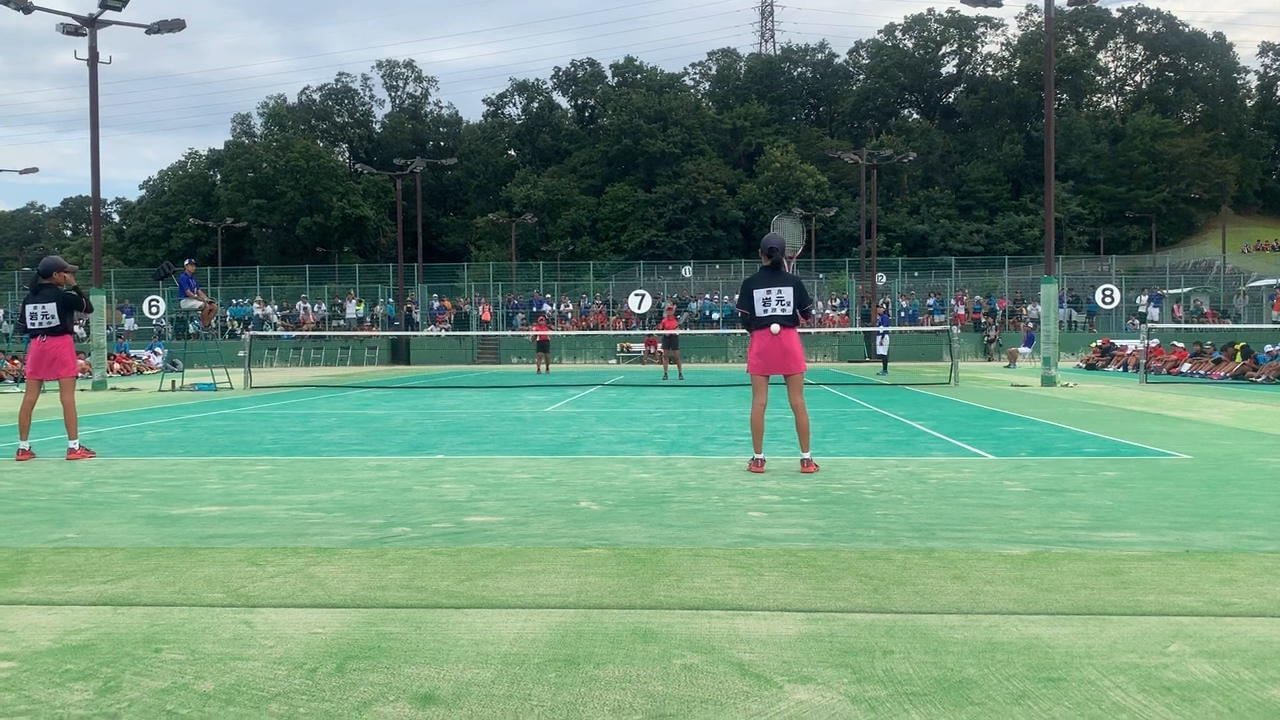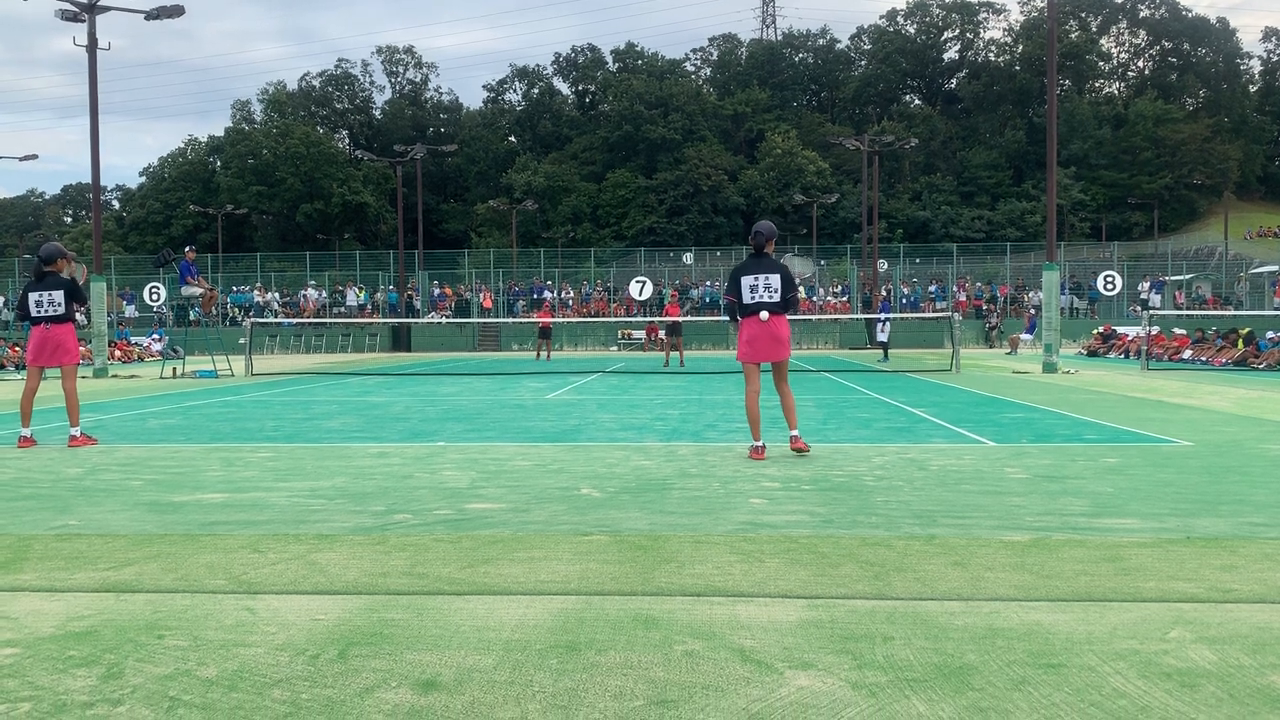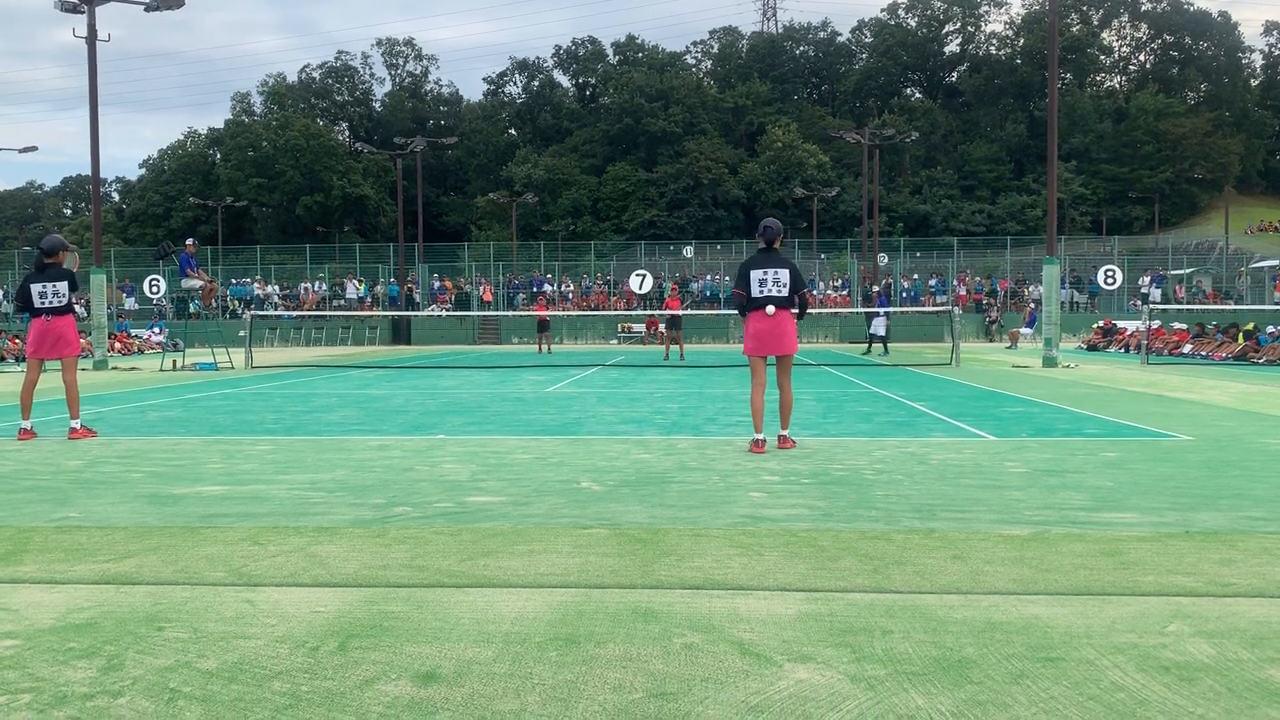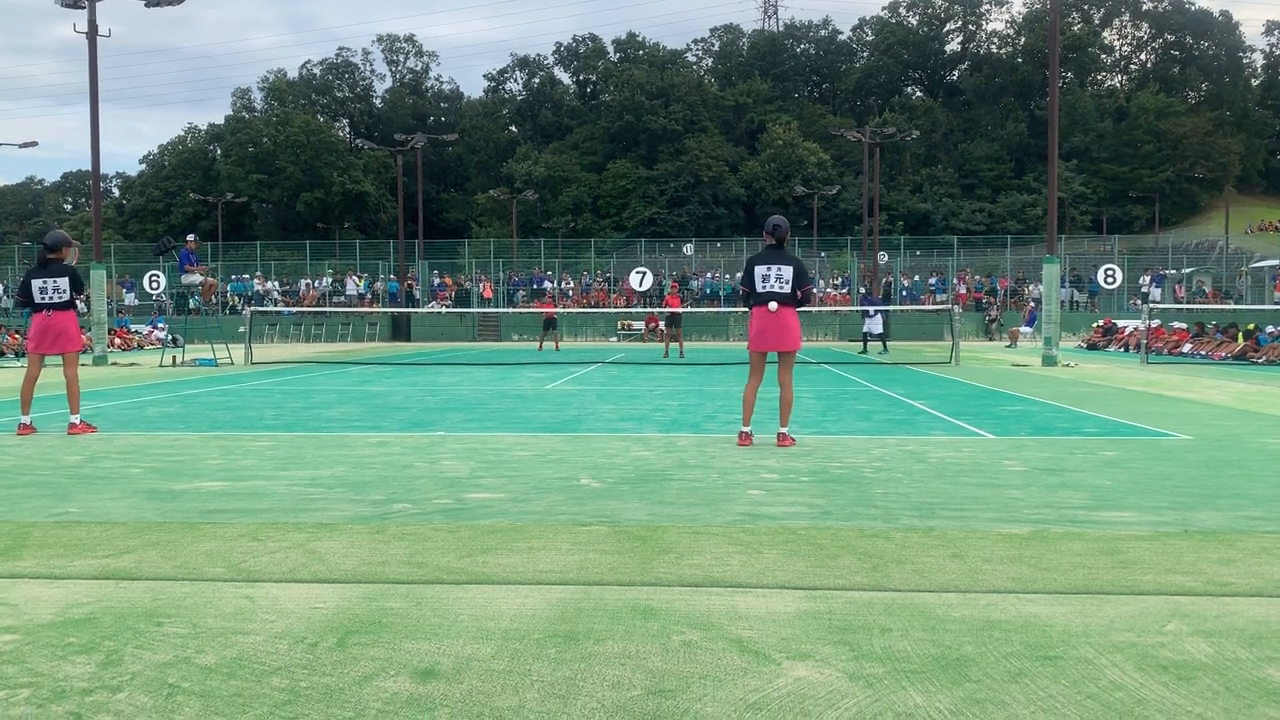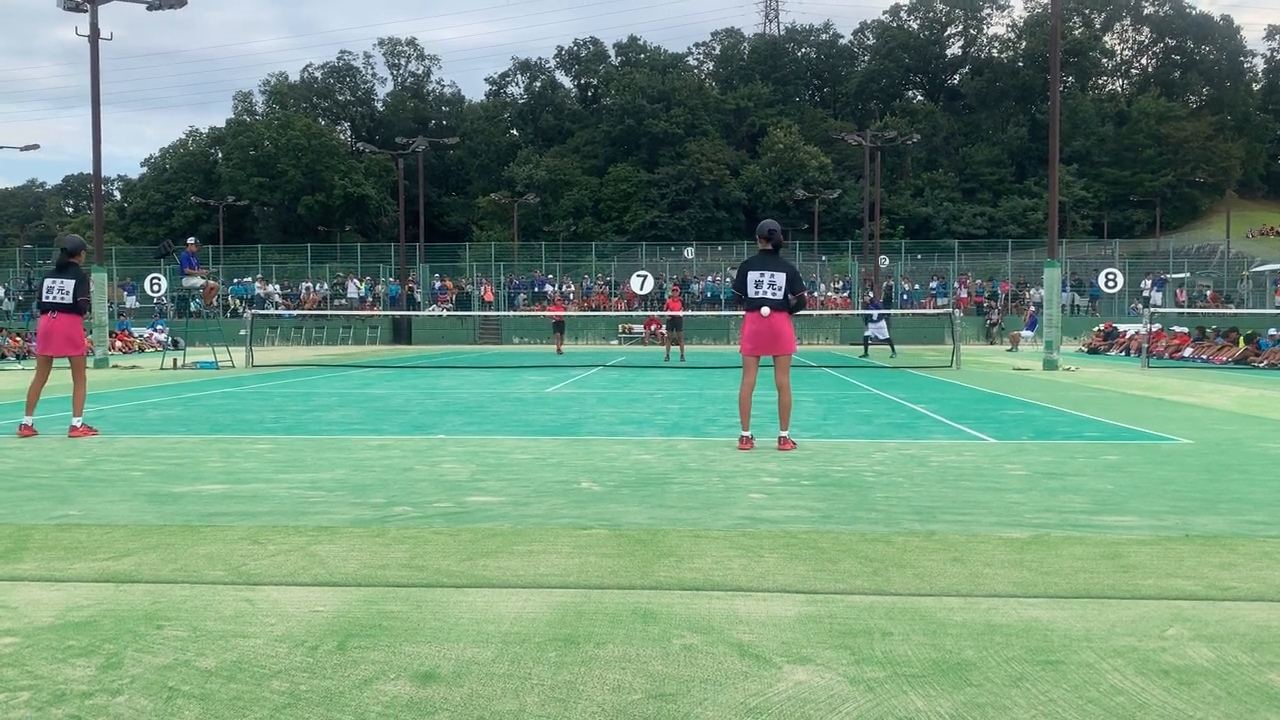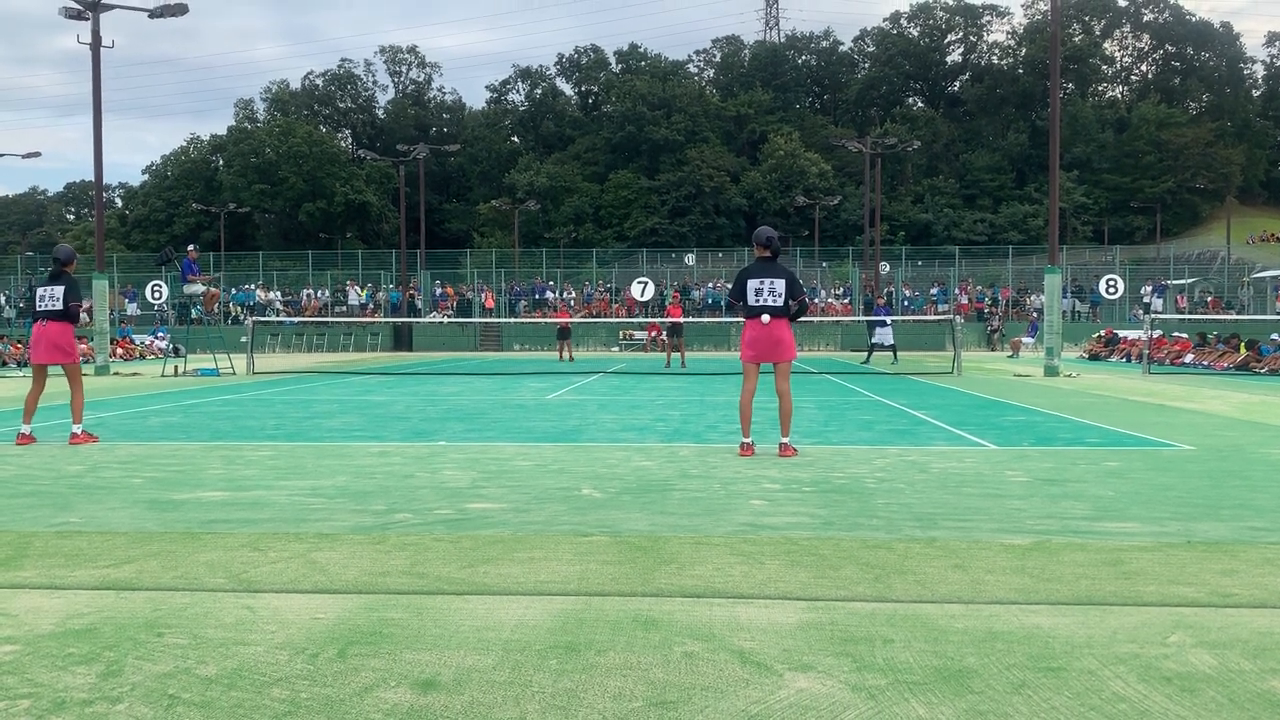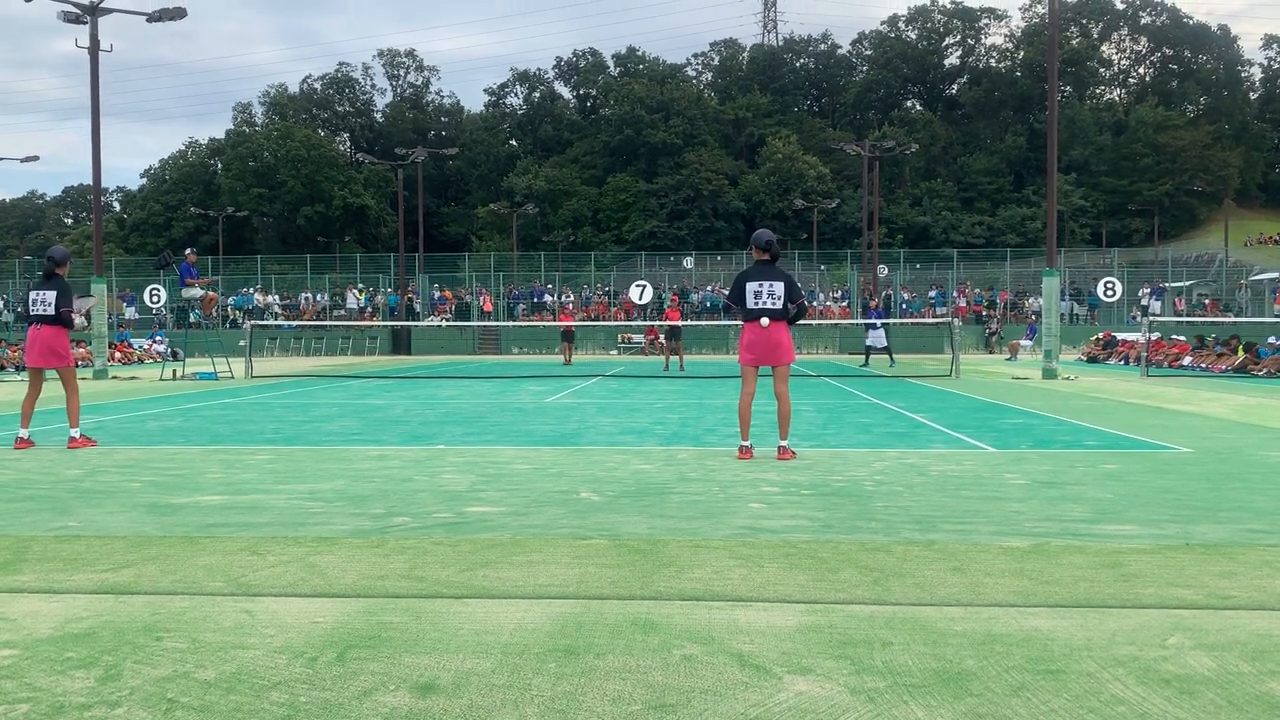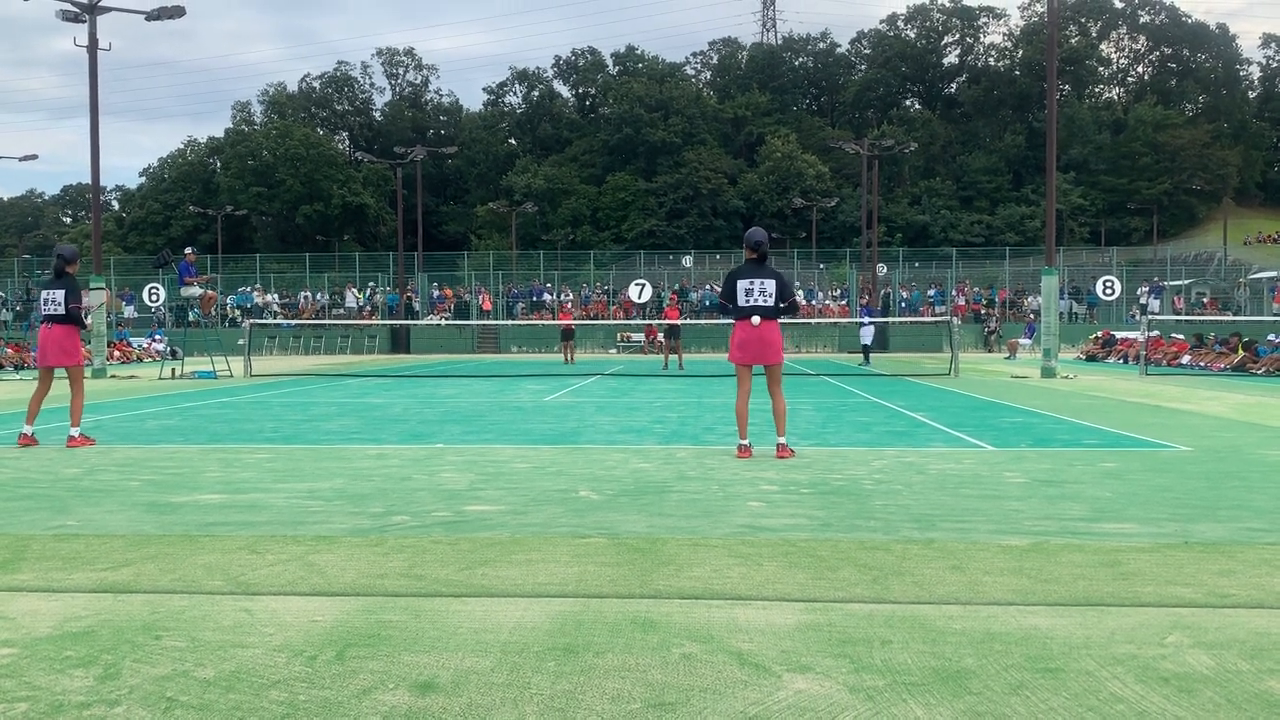
dt=0.5s
person 1, frame 1
left shoulder: (750, 283)
right shoulder: (793, 281)
left elbow: (744, 319)
right elbow: (807, 313)
left hip: (761, 343)
right hip: (789, 341)
left knee: (759, 403)
right knee: (798, 403)
left ankle: (758, 459)
right ankle: (806, 459)
person 1, frame 2
left shoulder: (739, 270)
right shoulder: (780, 268)
left elbow: (730, 307)
right elbow: (793, 303)
left wrist: (736, 322)
left hip: (751, 329)
right hip: (777, 327)
left knee: (753, 390)
right knee: (783, 386)
left ankle: (757, 446)
right ankle: (795, 436)
person 1, frame 3
left shoulder: (748, 265)
right shoulder: (789, 265)
left elbow: (738, 300)
right elbow: (804, 300)
left wrist: (745, 315)
right wrist: (798, 317)
left hip: (757, 323)
right hip: (783, 322)
left knee: (758, 384)
right knee: (784, 382)
left ankle: (758, 438)
right ankle: (784, 435)
person 1, frame 4
left shoulder: (754, 261)
right shoulder: (795, 263)
left elbow: (745, 296)
right elbow: (807, 297)
left hip: (760, 319)
right hip: (787, 320)
left knee: (754, 378)
right knee: (785, 379)
left ankle: (745, 431)
right ankle: (783, 433)
person 1, frame 5
left shoulder: (747, 265)
right shoulder: (788, 268)
left elbow: (737, 298)
right elbow: (801, 301)
left hip: (753, 324)
right hip: (780, 325)
left knee: (748, 382)
right knee: (783, 383)
left ankle: (745, 435)
right ankle: (784, 436)
person 1, frame 6
left shoulder: (745, 273)
right shoulder: (786, 274)
left elbow: (732, 305)
right elbow: (803, 306)
right wrist: (788, 318)
left hip: (753, 331)
right hip: (780, 331)
left knee: (748, 388)
right knee: (783, 389)
left ankle: (746, 442)
right ankle: (785, 443)
person 1, frame 7
left shoulder: (744, 276)
right shoulder: (785, 277)
left elbow: (730, 307)
right elbow: (802, 308)
right wrist: (787, 322)
left hip: (752, 335)
right hip: (779, 334)
left knee: (747, 392)
right knee: (782, 392)
left ankle: (745, 445)
right ankle: (783, 446)
person 1, frame 8
left shoulder: (735, 274)
right shoulder: (775, 275)
left elbow: (723, 308)
right elbow: (793, 307)
left hip: (743, 333)
right hip: (770, 333)
left knee: (743, 391)
right knee: (776, 391)
left ankle: (744, 444)
right ankle: (782, 444)
person 2, frame 1
left shoulder: (29, 298)
right shoulder: (62, 296)
left elbow: (24, 327)
right elbow: (88, 308)
right wrist: (74, 286)
left hip: (36, 345)
right hip: (60, 345)
left knee: (29, 398)
right knee: (67, 398)
left ankle: (23, 448)
right ankle: (74, 447)
person 2, frame 2
left shoulder: (30, 286)
right shoulder: (65, 283)
left elbow: (21, 315)
right elbow: (83, 301)
right wrist: (72, 277)
left hip: (38, 334)
right hip: (63, 332)
left knee: (31, 385)
right knee: (69, 385)
left ankle: (25, 435)
right ankle: (75, 434)
person 2, frame 3
left shoulder: (30, 278)
right shoulder: (66, 274)
left elbow: (20, 306)
left hip: (39, 326)
right hip: (63, 325)
left knee: (31, 378)
right knee: (70, 377)
left ankle: (25, 427)
right ankle: (75, 426)
person 2, frame 4
left shoulder: (32, 273)
right shoulder: (68, 270)
left elbow: (22, 301)
right elbow: (80, 291)
left hip: (40, 321)
right hip: (65, 320)
left knee: (31, 373)
right knee: (71, 373)
left ankle: (24, 422)
right ankle: (75, 422)
person 2, frame 5
left shoulder: (49, 275)
right shoulder: (79, 275)
left elbow: (39, 303)
right elbow: (82, 305)
left wrist: (54, 307)
right wrist: (84, 312)
left hip: (46, 323)
right hip: (70, 324)
left knee: (40, 377)
right knee: (79, 378)
left ankle: (26, 423)
right ankle: (76, 425)
person 2, frame 6
left shoulder: (42, 284)
right shoulder: (70, 282)
left elbow: (35, 313)
right elbow: (73, 311)
right wrist: (76, 321)
left hip: (39, 331)
right hip: (61, 332)
left knee: (37, 386)
right knee: (76, 385)
left ankle: (24, 432)
right ankle: (77, 432)
person 2, frame 7
left shoulder: (35, 286)
right shoulder: (62, 285)
left elbow: (30, 314)
right elbow: (64, 316)
right wrist: (72, 325)
left hip: (34, 335)
right hip: (55, 336)
left knee: (33, 390)
right knee: (72, 389)
left ankle: (22, 436)
right ankle: (75, 436)
person 2, frame 8
left shoulder: (47, 284)
right shoulder: (71, 283)
left elbow: (45, 311)
right elbow: (73, 313)
left wrist: (78, 312)
right wrist: (84, 325)
left hip: (46, 333)
right hip: (66, 334)
left knee: (42, 388)
right knee: (77, 388)
left ankle: (26, 433)
right ankle: (75, 435)
